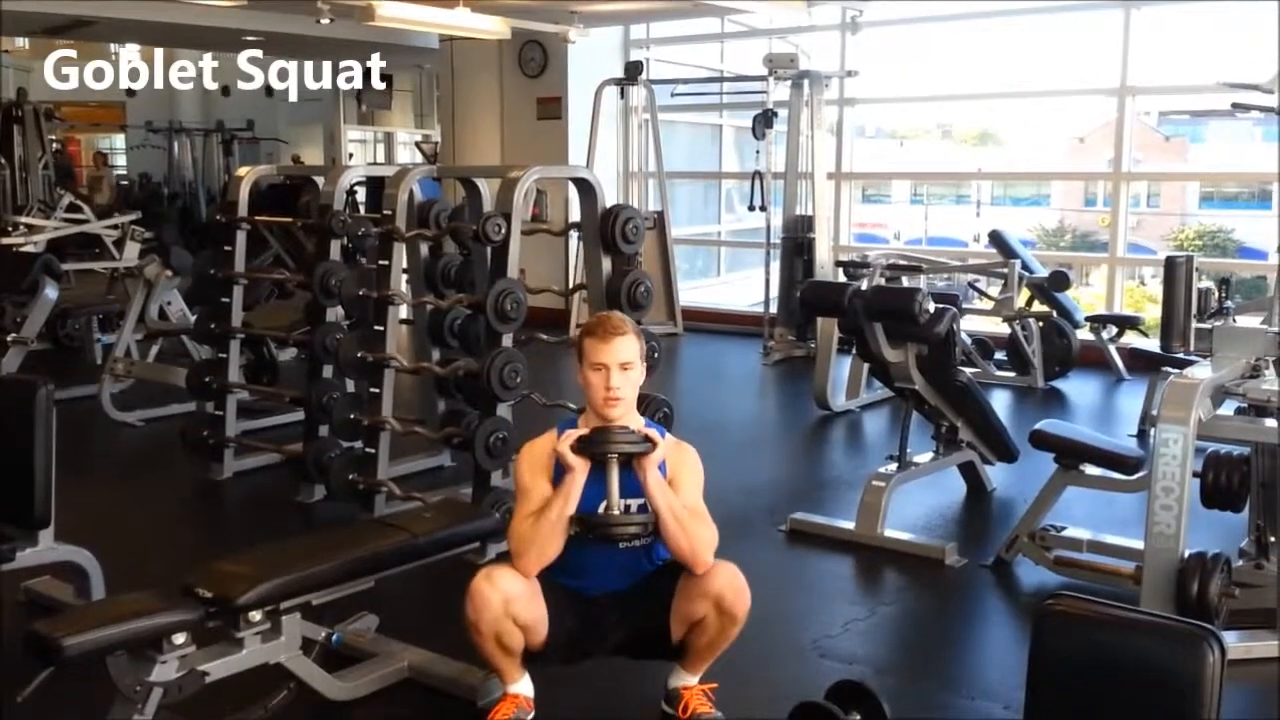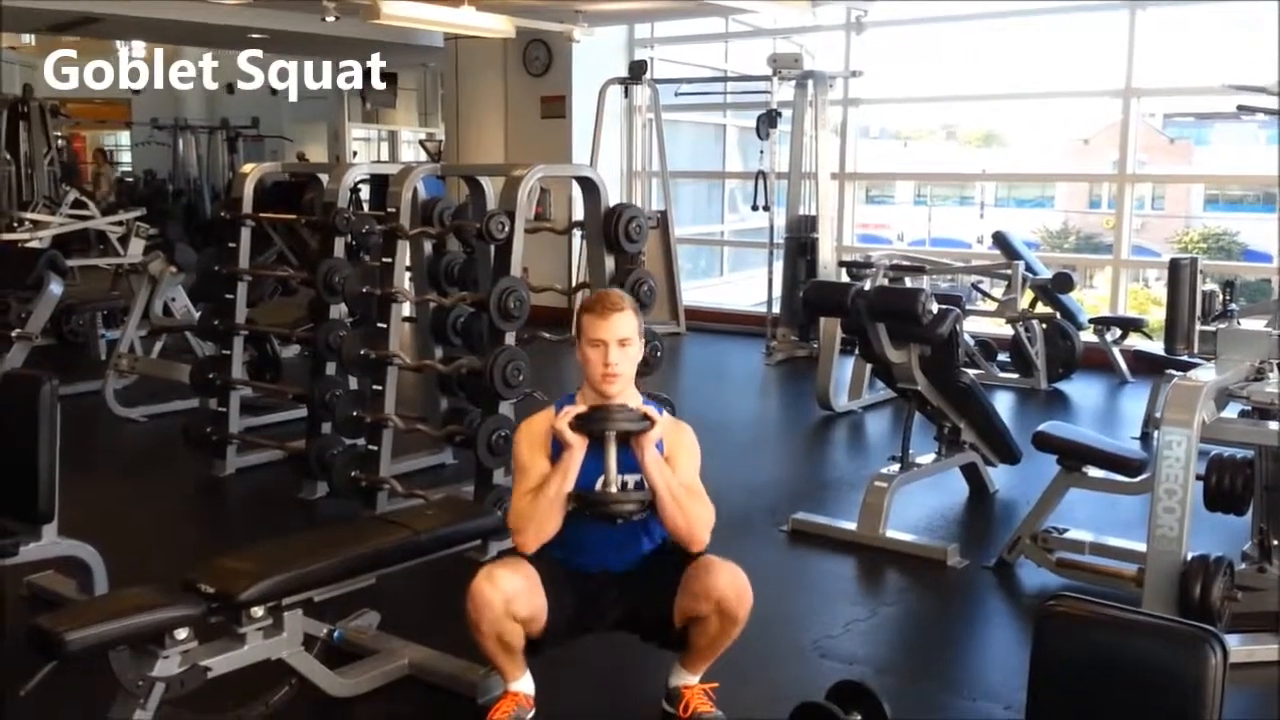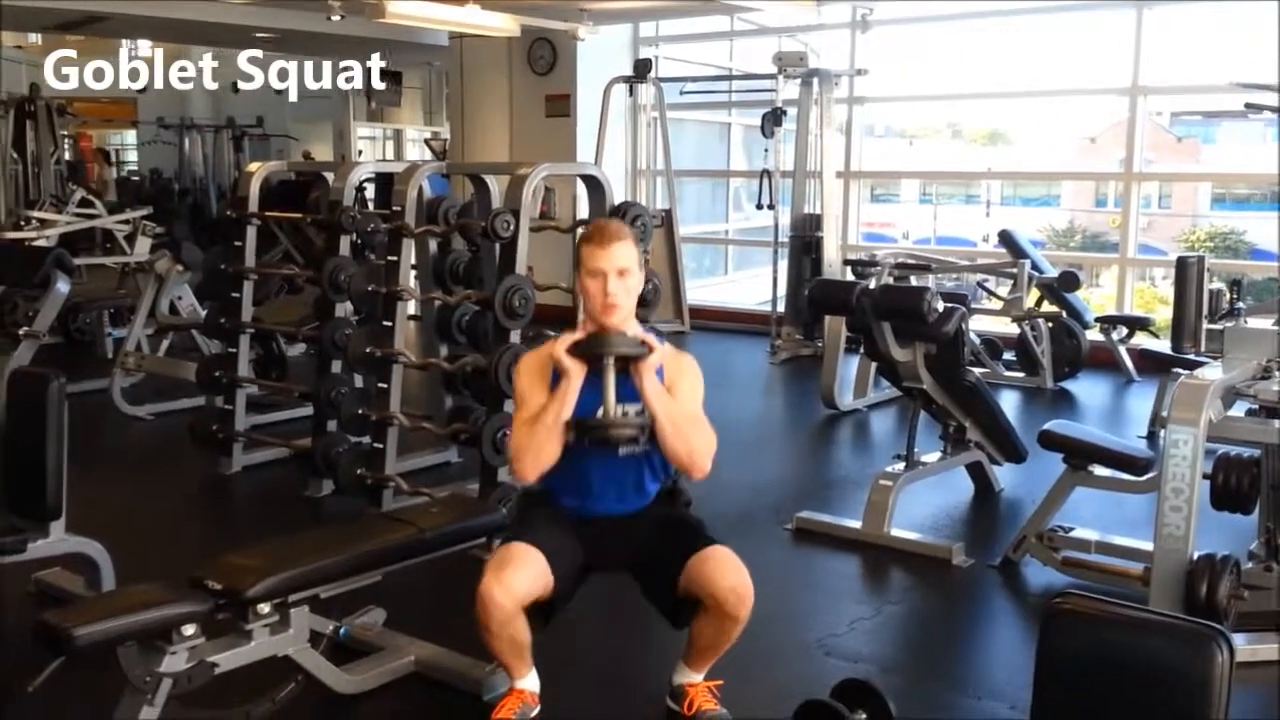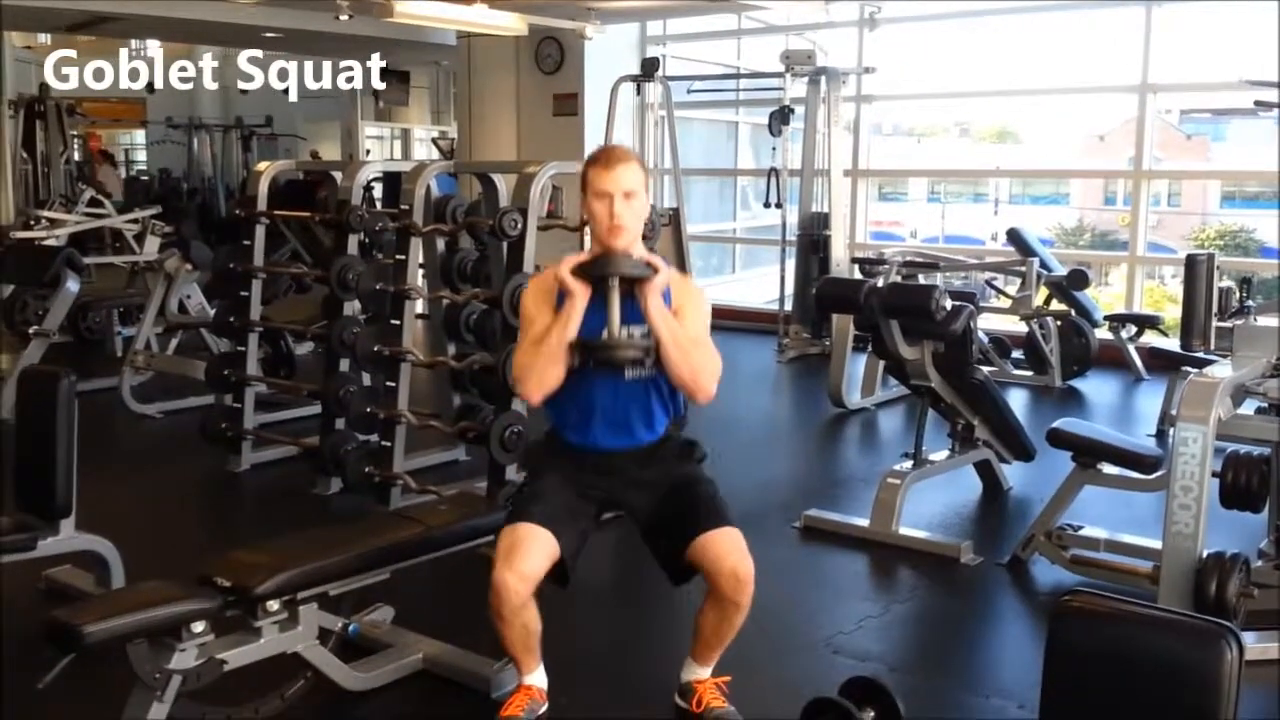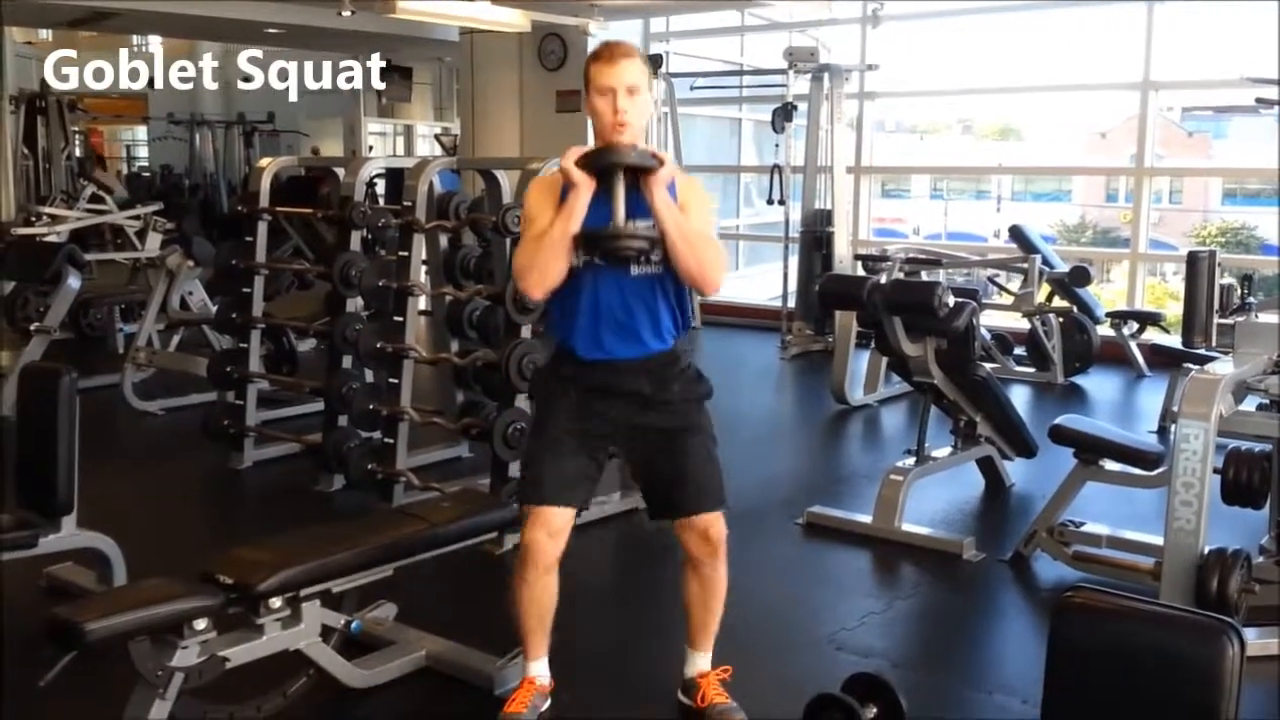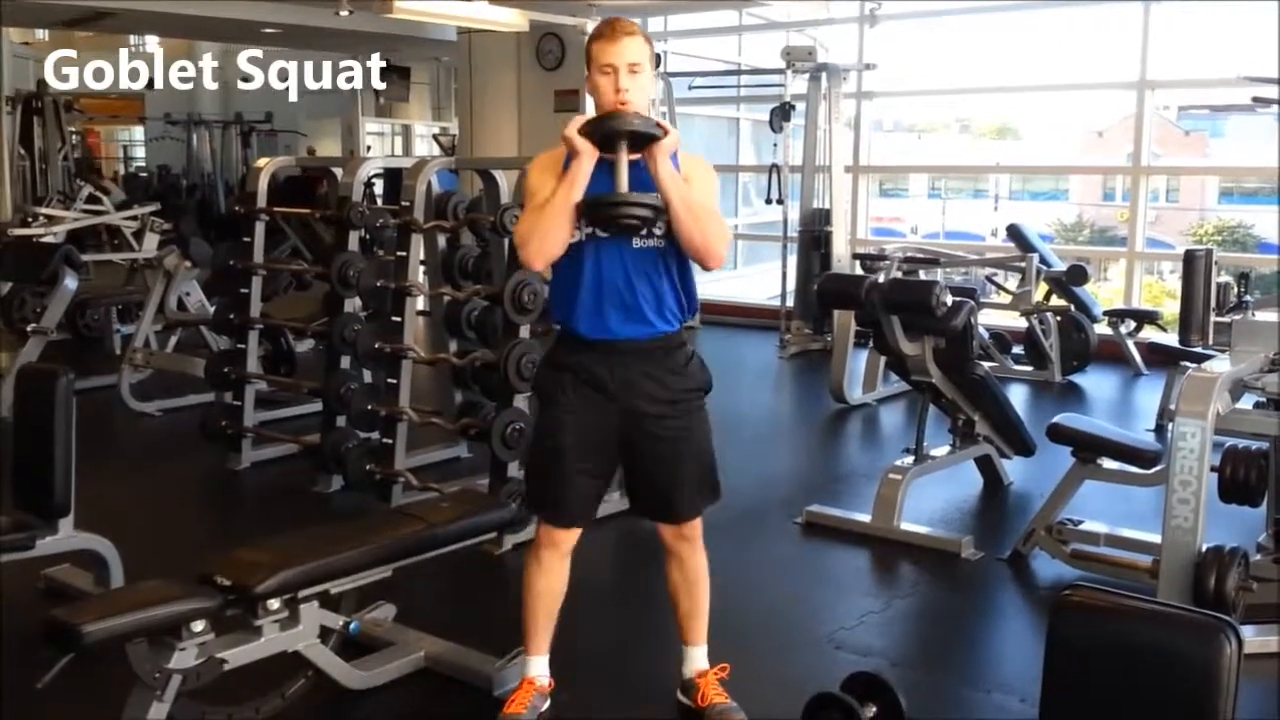
dt=0.2s
person 1, frame 1
left shoulder: (676, 454)
right shoulder: (542, 453)
left elbow: (701, 560)
right elbow: (527, 562)
left wrist: (650, 476)
right wrist: (576, 476)
left hip: (646, 598)
right hip: (565, 602)
left knee: (726, 587)
right knee: (488, 591)
left ankle: (684, 687)
person 1, frame 2
left shoulder: (673, 433)
right shoulder: (540, 430)
left elbow: (696, 538)
right elbow: (527, 540)
left wrist: (647, 453)
right wrist: (573, 454)
left hip: (646, 574)
right hip: (564, 578)
left knee: (730, 590)
right knee: (488, 592)
person 1, frame 3
left shoulder: (674, 364)
right shoulder: (543, 363)
left elbow: (698, 465)
right elbow: (526, 470)
left wrist: (647, 379)
right wrist: (571, 380)
left hip: (650, 515)
right hip: (564, 516)
left knee: (733, 592)
right knee: (497, 595)
person 1, frame 4
left shoulder: (680, 290)
right shoulder: (549, 288)
left elbow: (703, 387)
right elbow: (531, 388)
left wrist: (651, 302)
right wrist: (576, 300)
left hip: (658, 458)
right hip: (571, 459)
left knee: (734, 574)
right knee: (510, 580)
person 1, frame 5
left shoulder: (685, 189)
right shoulder: (552, 188)
left elbow: (709, 279)
right elbow: (533, 285)
left wrist: (657, 194)
right wrist: (580, 193)
left hip: (663, 383)
right hip: (577, 384)
left knee: (707, 536)
right knee: (541, 542)
person 1, frame 6
left shoulder: (687, 164)
right shoulder: (554, 164)
left elbow: (713, 253)
right elbow: (534, 254)
left wrist: (660, 165)
right wrist: (584, 162)
left hip: (663, 368)
right hip: (580, 369)
left knee: (682, 533)
right knee: (554, 536)
